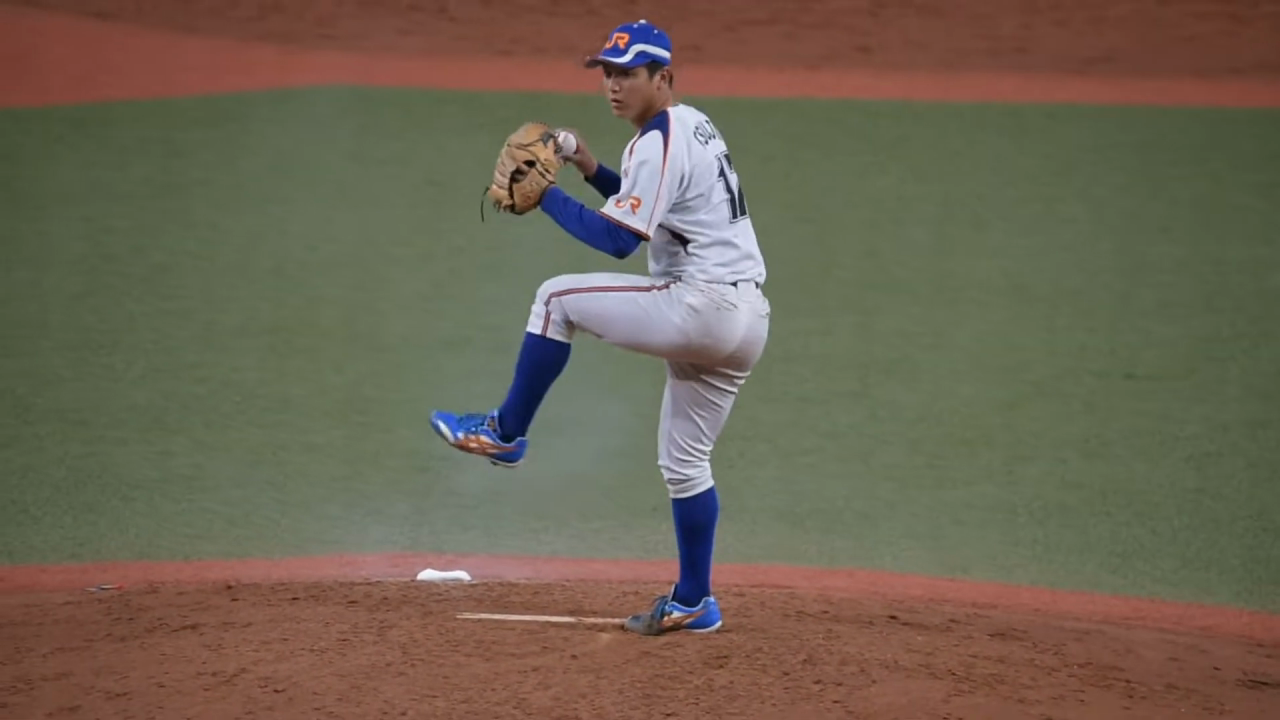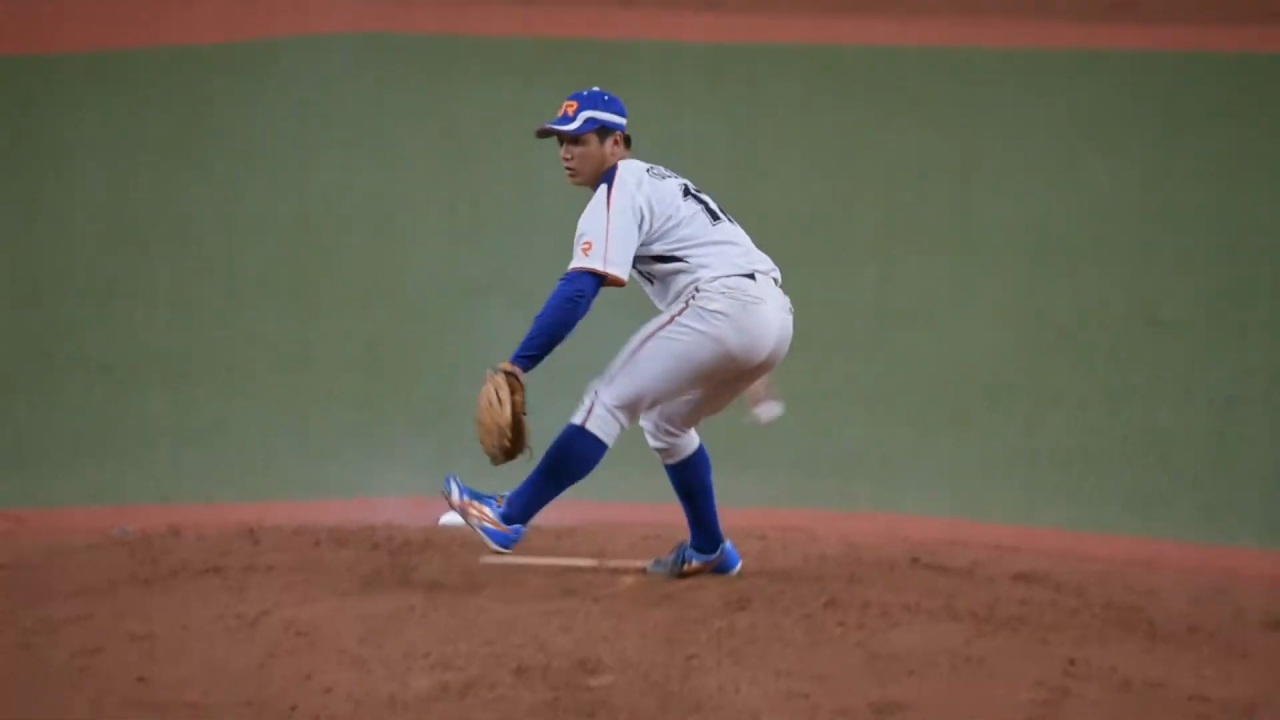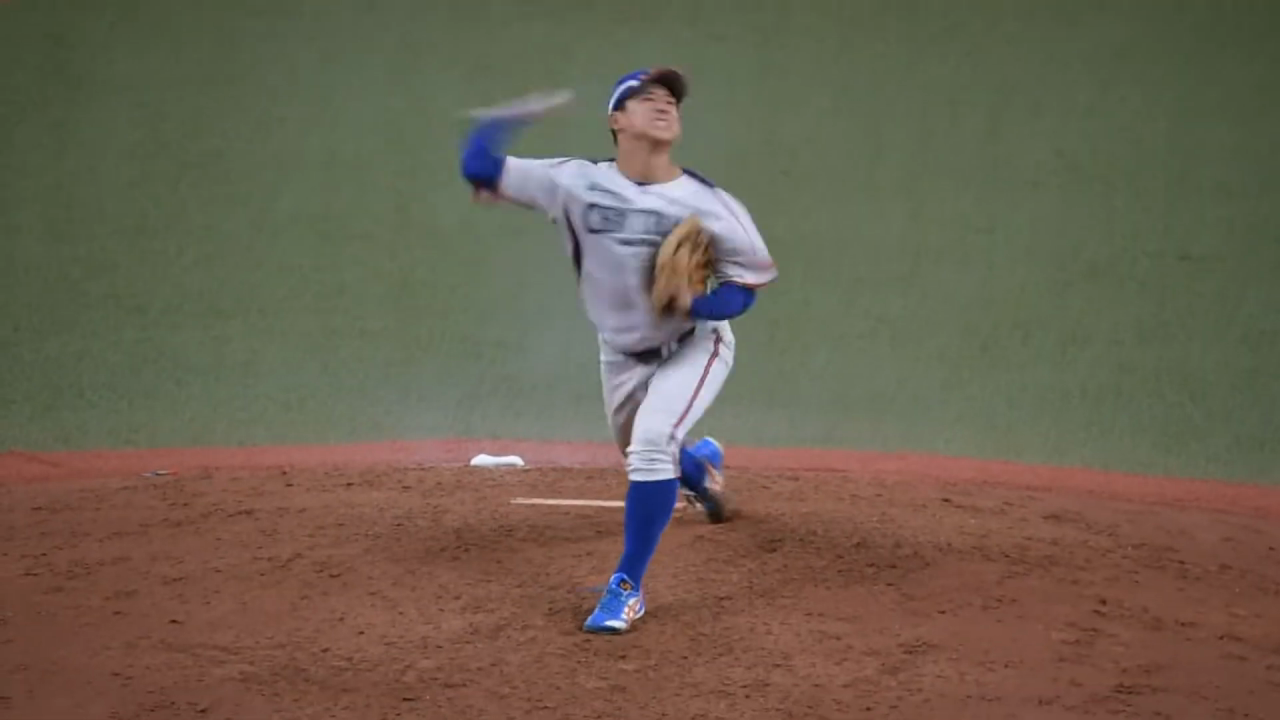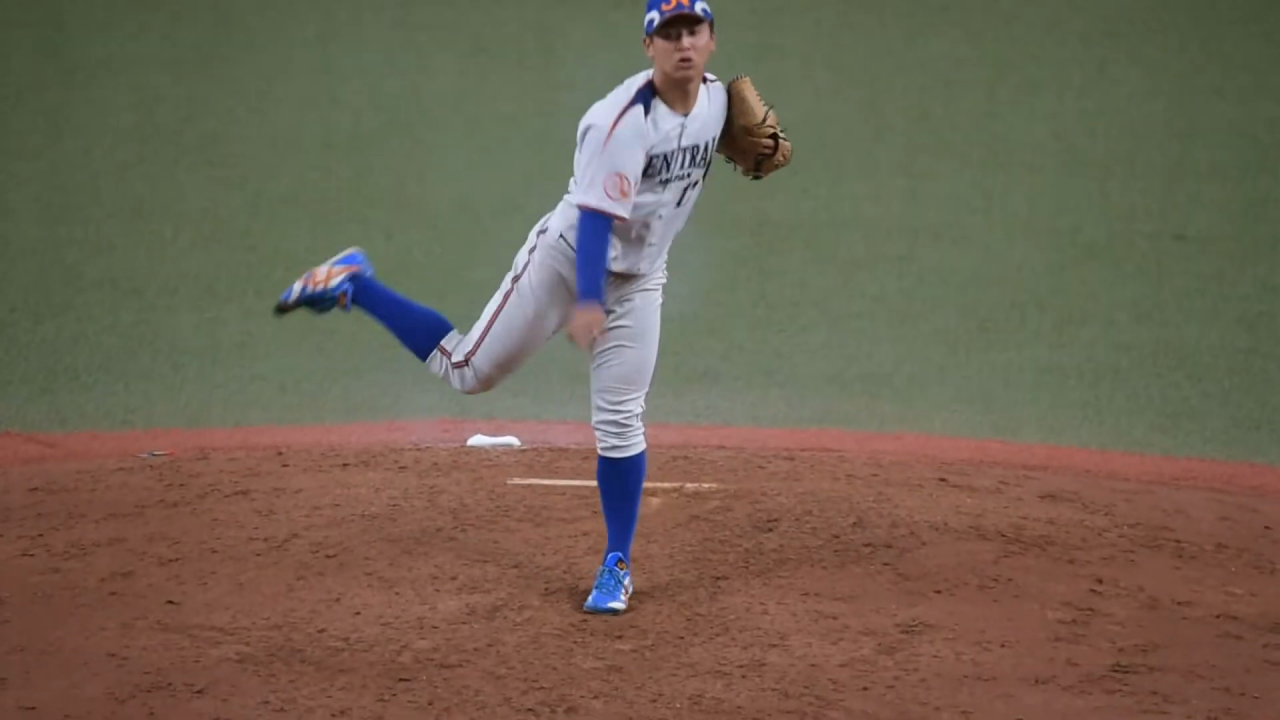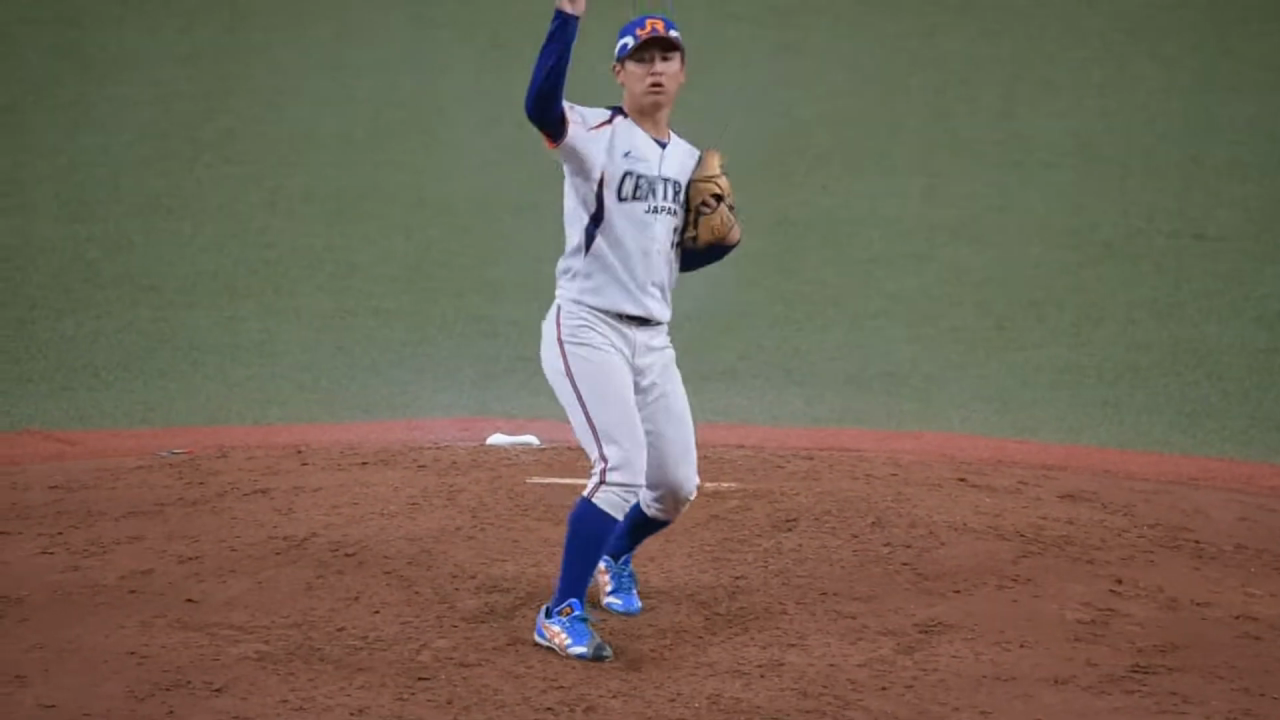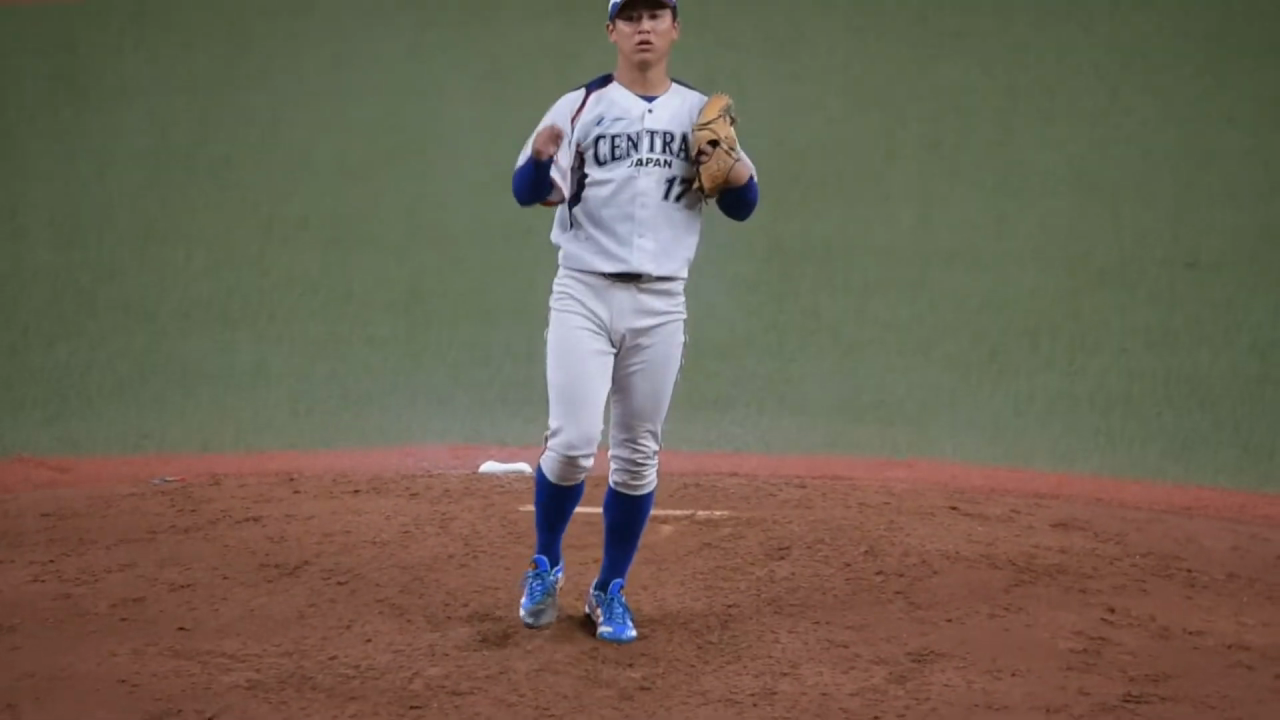
dt=0.4s
person 1, frame 1
left shoulder: (658, 140)
right shoulder: (691, 125)
left elbow: (616, 240)
left wrist: (540, 194)
right wrist: (595, 171)
left hip: (702, 307)
right hip: (745, 318)
left knee: (557, 299)
right knee: (684, 461)
left ankle: (507, 432)
right ankle: (691, 601)
person 1, frame 2
left shoulder: (615, 196)
right shoulder: (657, 182)
left elbow: (579, 289)
left wrist: (519, 363)
left hip: (727, 311)
right hip: (771, 315)
left knee: (606, 405)
right knee: (666, 423)
left ankle: (506, 516)
right ankle: (709, 550)
person 1, frame 3
left shoulder: (712, 204)
right shoulder: (573, 181)
left elbow: (748, 286)
right elbow: (478, 171)
left wrist: (696, 307)
left hip: (695, 349)
right hip: (627, 355)
left knee: (654, 445)
right knee: (644, 459)
left ankle: (626, 586)
right ankle: (699, 462)
person 1, frame 4
left shoulder: (716, 97)
right shoulder: (619, 119)
right elbow: (594, 220)
right wrist: (586, 301)
left hip: (638, 283)
right hip: (565, 259)
left knee: (620, 422)
right knee: (464, 367)
left ankle: (616, 564)
right ankle: (352, 283)
person 1, frame 5
left shoulder: (689, 160)
right shoulder: (597, 133)
right elbow: (541, 111)
left wrist: (722, 241)
left hip: (650, 341)
right hip: (587, 331)
left knee: (675, 488)
right knee: (618, 469)
left ankle: (612, 559)
right ankle: (561, 612)
person 1, frame 6
left shoulder: (701, 111)
right shoulder: (579, 107)
left elbow: (742, 208)
right elbow: (528, 193)
left wrist: (737, 177)
right wrist: (542, 160)
left hip: (660, 304)
right hip: (582, 295)
left knee: (637, 455)
right knee: (570, 443)
left ankle: (609, 591)
right ankle: (546, 563)
